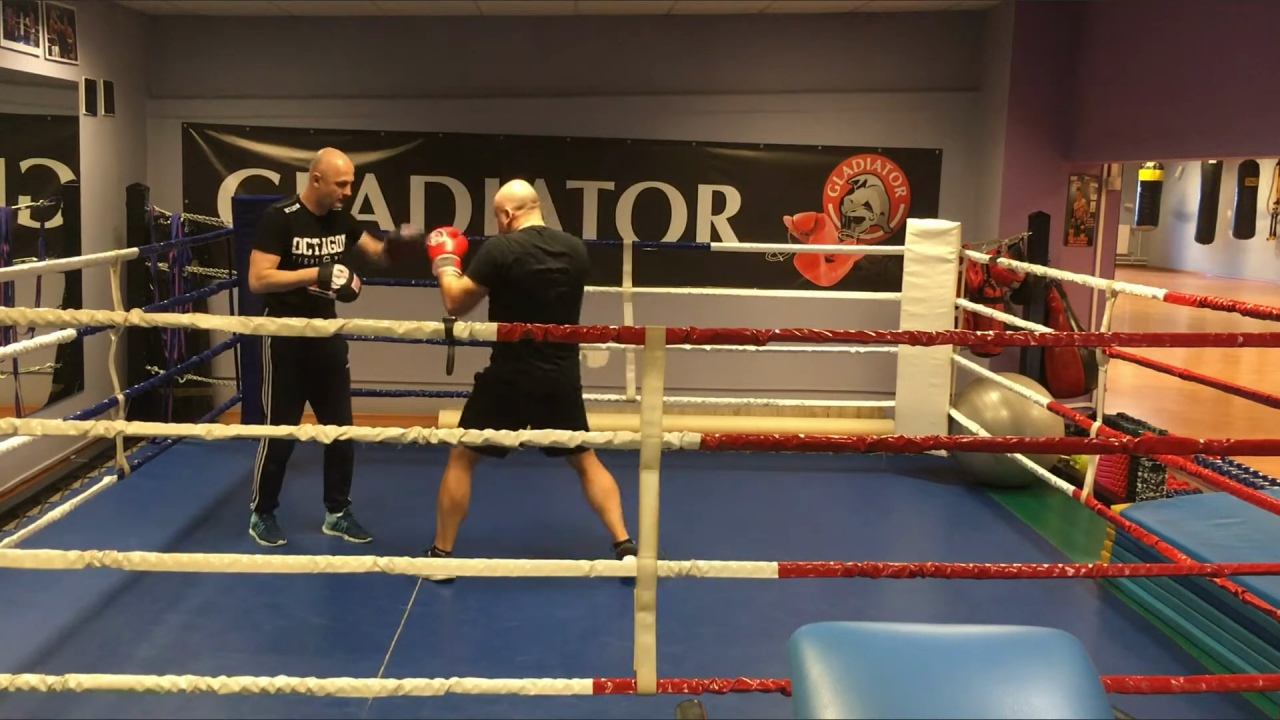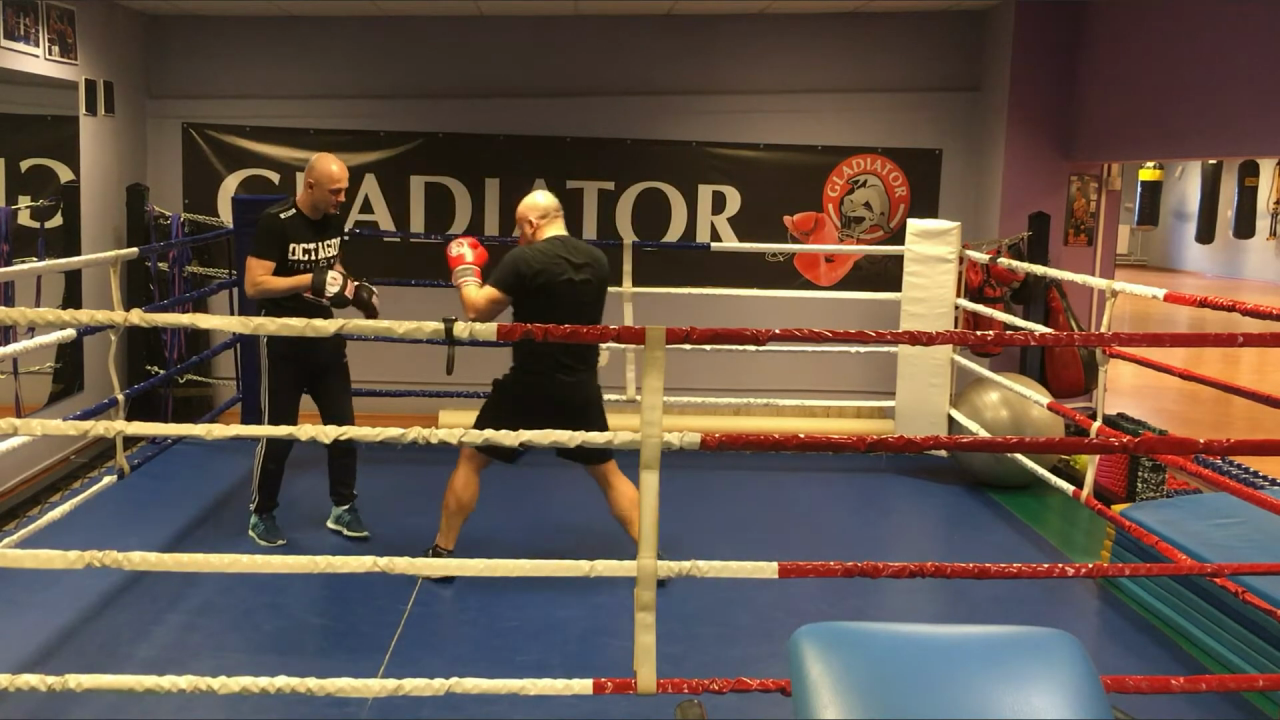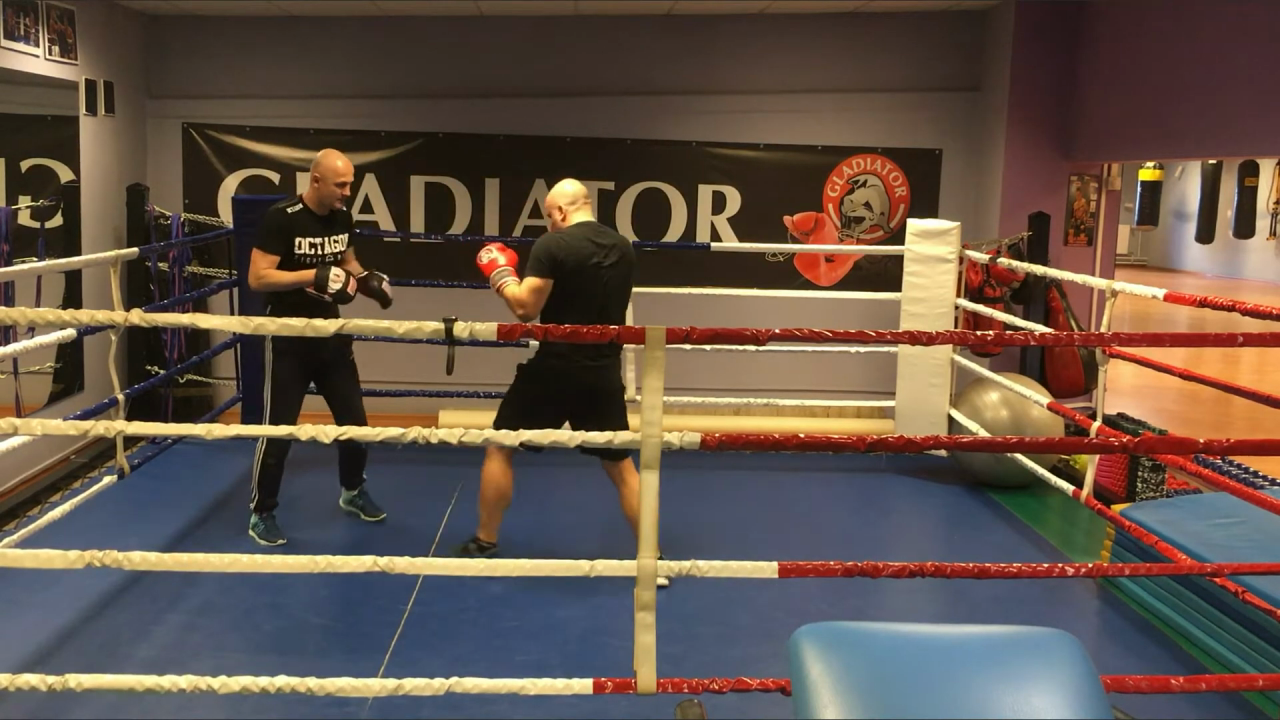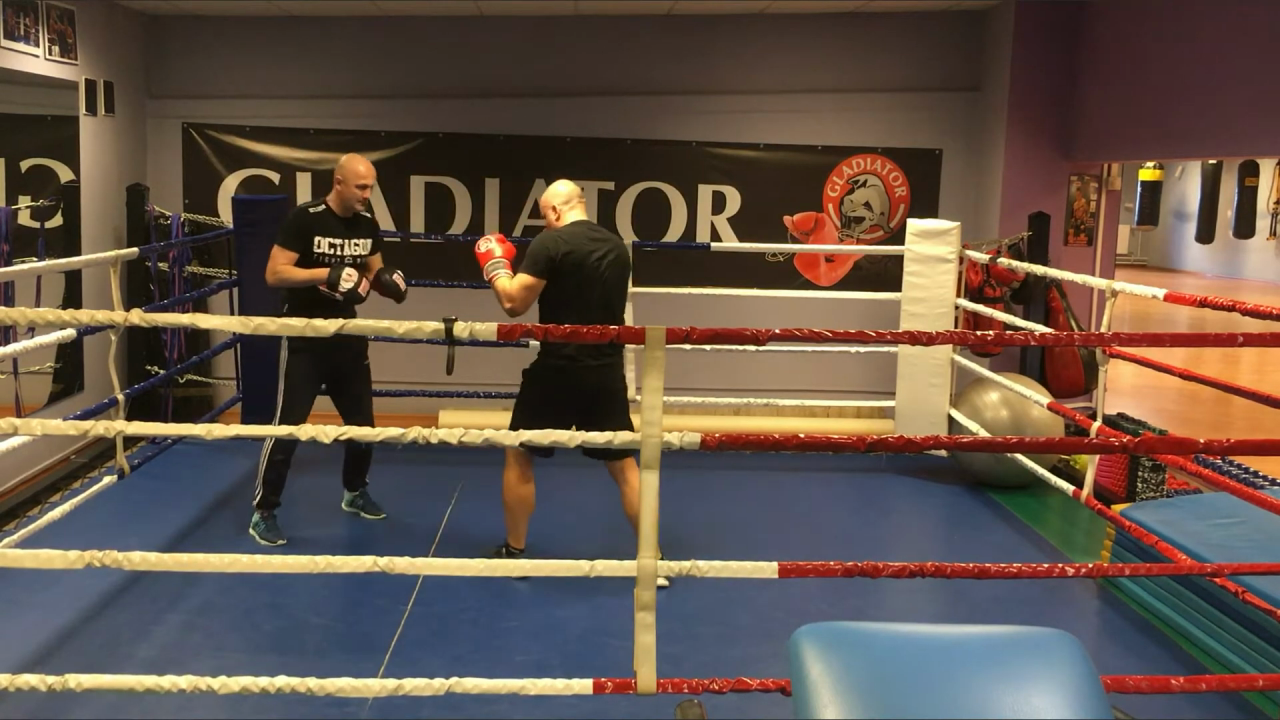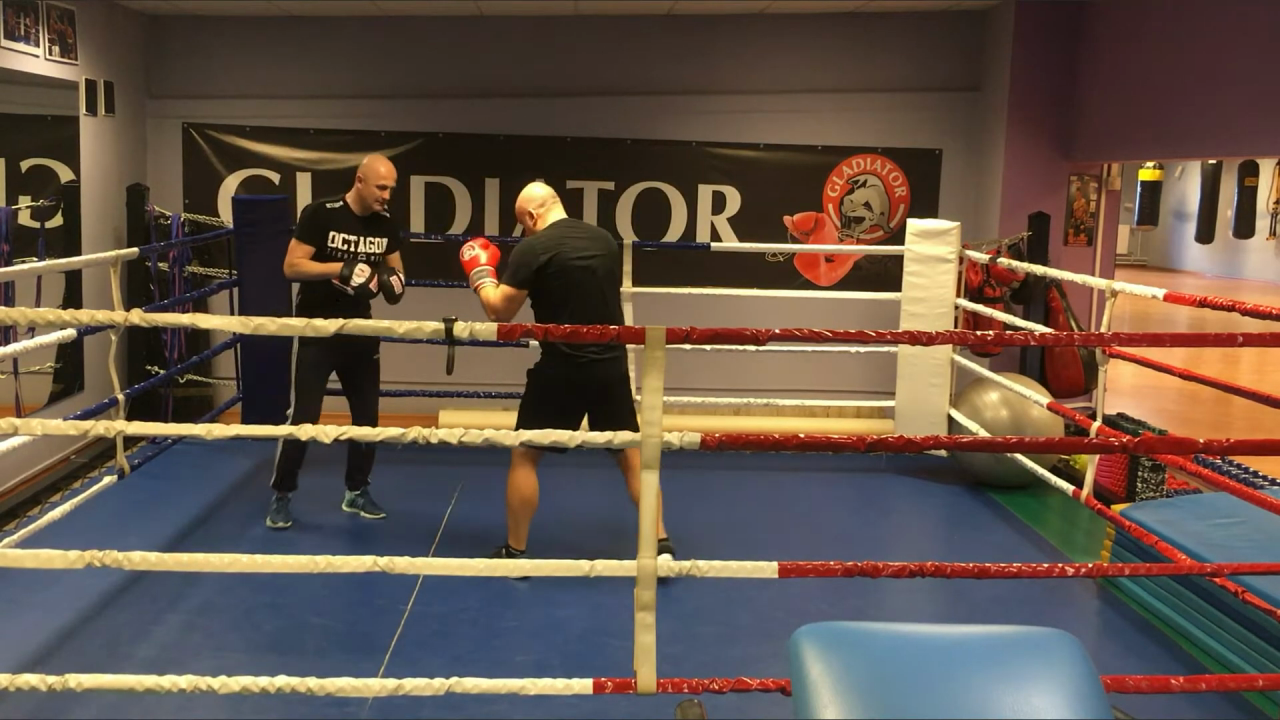
dt=0.2s
person 1, frame 1
left shoulder: (499, 249)
right shoulder: (576, 250)
left elbow: (456, 304)
left wrist: (444, 259)
left hip: (510, 378)
right hip: (563, 378)
left knee: (461, 460)
right knee: (585, 462)
left ankle: (441, 556)
right ankle: (626, 547)
person 1, frame 2
left shoulder: (522, 258)
right shoulder: (597, 260)
left elbow: (479, 312)
left wrist: (464, 270)
left hip: (529, 383)
right hip: (580, 386)
left knee: (471, 460)
right knee: (608, 470)
left ankle: (443, 553)
person 1, frame 3
left shoulder: (553, 244)
right shoulder: (624, 249)
left elbow: (525, 308)
left wrist: (499, 273)
left hip: (552, 370)
right hip: (603, 374)
left knee: (501, 449)
right knee: (621, 467)
left ankle: (484, 544)
person 1, frame 4
left shoulder: (550, 244)
right shoulder: (618, 247)
left elbow: (514, 303)
left wrist: (495, 265)
left hip: (556, 371)
right hip: (606, 373)
left knee: (519, 459)
right knee: (624, 466)
left ankle: (514, 552)
person 1, frame 5
left shoulder: (531, 249)
right shoulder: (604, 239)
left elbow: (500, 311)
left wrist: (480, 273)
left hip: (561, 370)
right hip: (612, 366)
left knee: (524, 458)
right knee: (631, 457)
left ankle: (514, 553)
right ankle: (661, 545)
person 2, frame 1
left shoulder: (340, 218)
right shoulder: (280, 218)
left elbow: (375, 252)
right elbow: (258, 279)
right wrist: (317, 274)
left hip: (328, 339)
right hip: (286, 343)
left knee: (341, 431)
right knee: (281, 434)
left ankle: (337, 513)
right ankle: (262, 514)
person 2, frame 2
left shoulder: (334, 220)
right shoulder: (276, 223)
right elbow: (253, 285)
left wrist: (354, 288)
right wrist: (310, 280)
left hip: (325, 337)
right hip: (283, 342)
left knee: (343, 425)
right knee: (279, 433)
left ankle: (342, 508)
right ankle: (261, 514)
person 2, frame 3
left shoulder: (342, 217)
right shoulder: (282, 219)
right elbow: (257, 278)
left wrist: (367, 281)
right wrist: (312, 276)
left hip: (330, 333)
right hip: (288, 339)
left knee: (354, 419)
right knee: (279, 428)
left ankle: (353, 491)
right ankle: (262, 513)
person 2, frame 4
left shoulder: (367, 223)
right shoulder: (304, 219)
left elbow: (373, 270)
right elbow: (275, 274)
left wrist: (387, 280)
right wrist: (326, 274)
left hip: (347, 336)
right hip: (304, 338)
left knee: (361, 421)
right knee: (288, 426)
left ankle: (355, 492)
right ankle: (264, 513)
person 2, frame 5
left shoulder: (386, 224)
right shoulder: (321, 214)
left elbow: (395, 269)
right elbow: (291, 266)
left wrist: (393, 280)
right wrist: (340, 269)
left hip: (360, 329)
left knee: (366, 416)
right knee: (303, 415)
left ankle: (357, 490)
right ankle: (281, 495)
